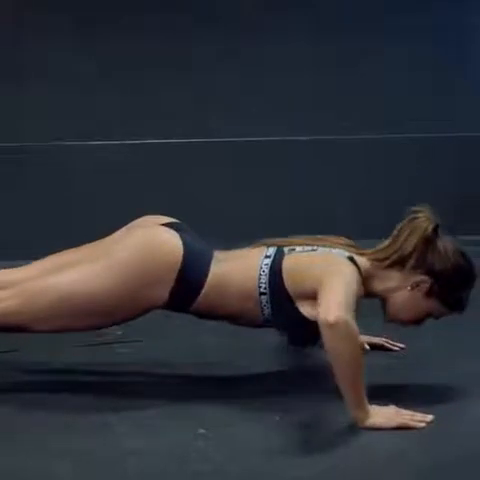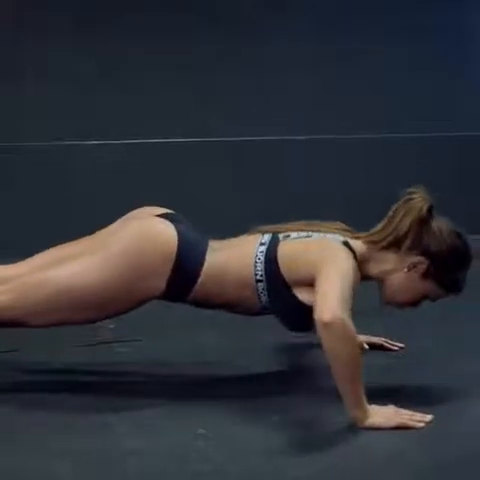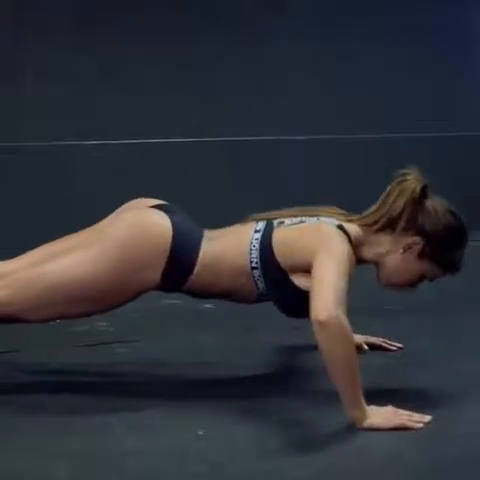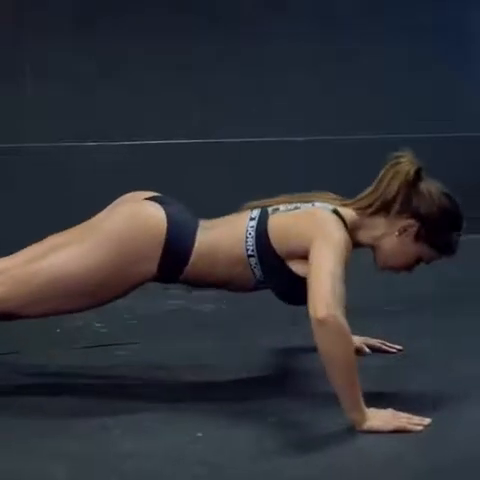
dt=0.2s
person 1, frame 1
left shoulder: (349, 257)
right shoulder: (347, 275)
right elbow: (334, 322)
left wrist: (346, 340)
right wrist: (363, 413)
left hip: (164, 242)
right hip: (160, 266)
person 1, frame 2
left shoulder: (344, 242)
right shoulder: (343, 261)
right elbow: (329, 320)
left wrist: (342, 337)
right wrist: (362, 413)
left hip: (159, 234)
right hip: (155, 257)
person 1, frame 3
left shoulder: (341, 228)
right shoulder: (337, 246)
right elbow: (325, 319)
left wrist: (339, 338)
right wrist: (360, 414)
left hip: (156, 226)
right hip: (151, 248)
person 1, frame 4
left shoulder: (334, 214)
right shoulder: (333, 232)
right elbow: (324, 317)
left wrist: (338, 339)
right wrist: (361, 416)
left hip: (152, 220)
right hip: (146, 240)
